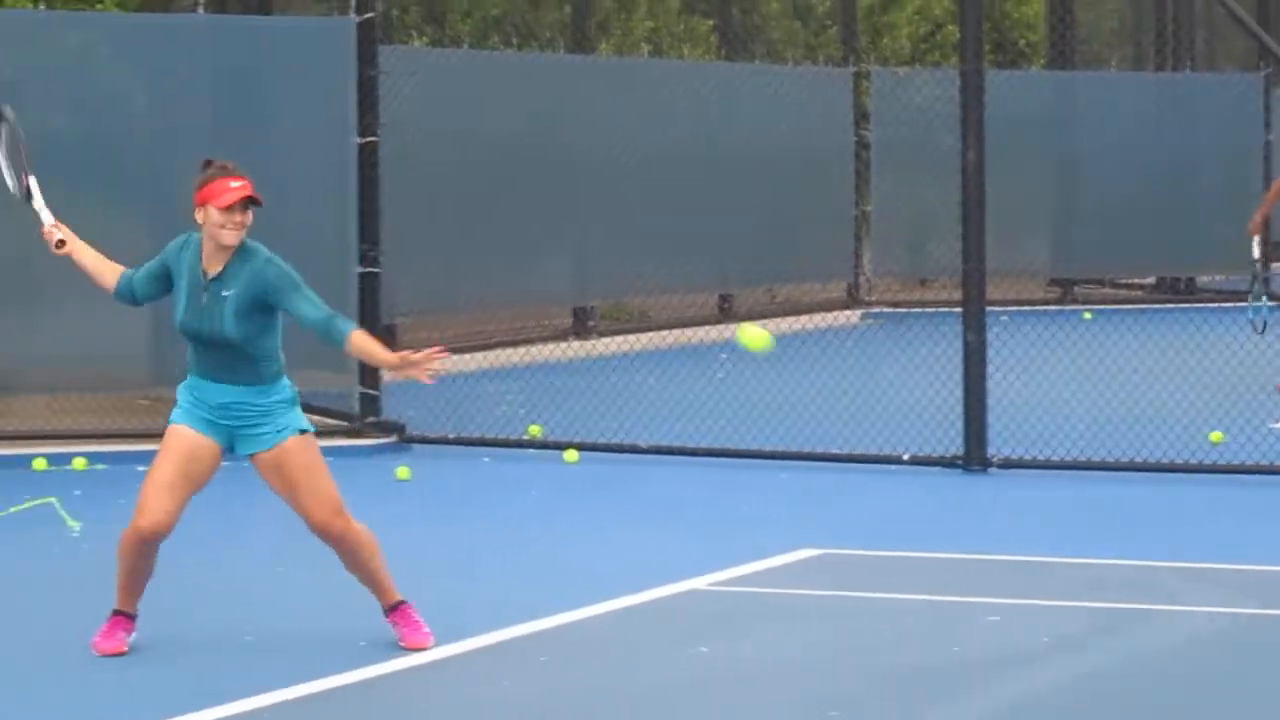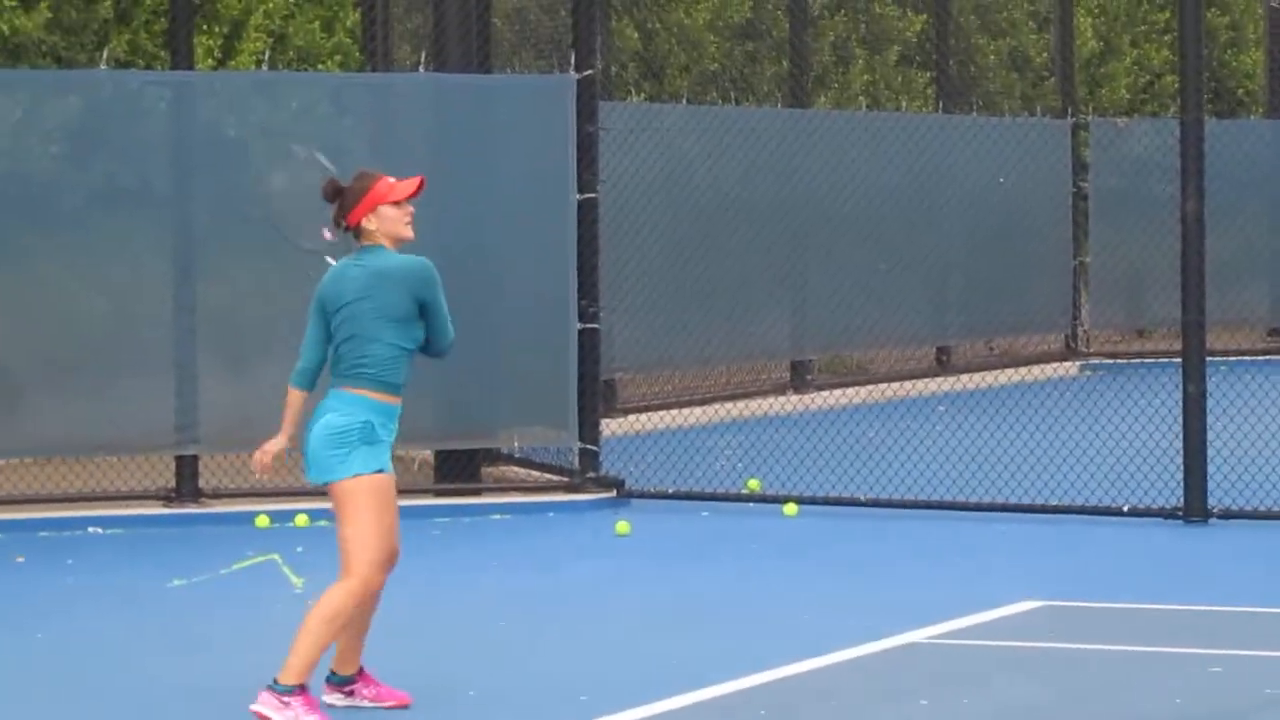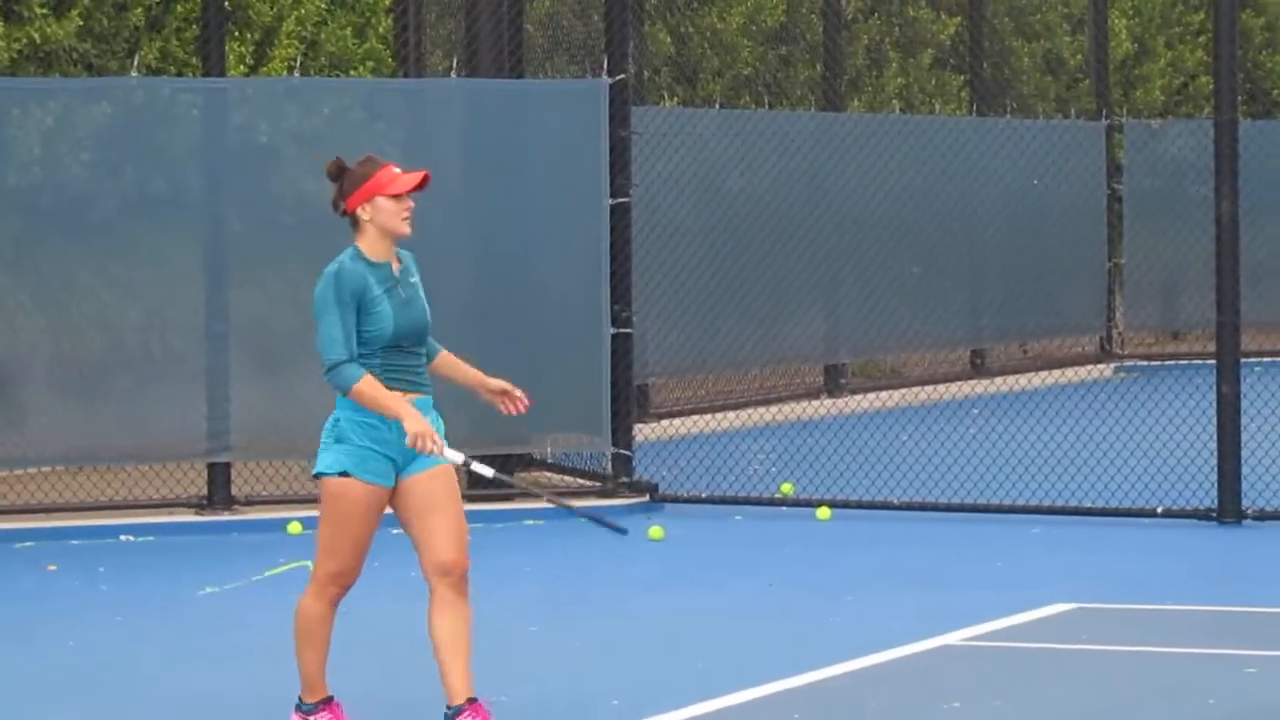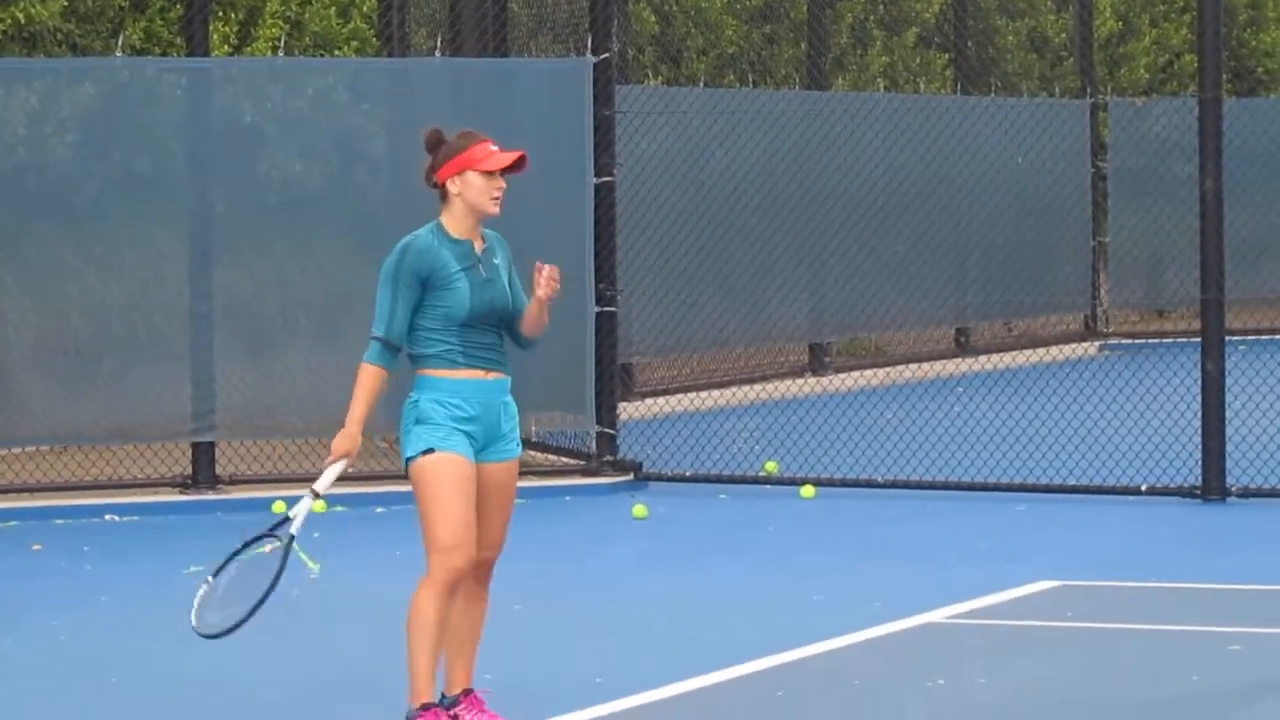
dt=0.7s
person 1, frame 1
left shoulder: (267, 271)
right shoulder: (182, 253)
left elbow: (327, 322)
right elbow: (132, 288)
left wrist: (391, 360)
right wrist: (70, 244)
left hip: (267, 406)
right hip: (202, 402)
left knee: (332, 524)
right knee: (148, 525)
left ankle: (396, 606)
right ankle: (123, 615)
person 1, frame 2
left shoulder: (332, 280)
right shoulder: (415, 270)
left elbow: (306, 367)
right elbow: (440, 345)
left wrist: (285, 436)
left hip: (342, 424)
right hip: (356, 431)
left knee: (381, 557)
right knee: (362, 575)
person 1, frame 3
left shoulder: (407, 266)
right shoulder: (341, 277)
right elbow: (340, 367)
left wrist: (485, 383)
right wrist: (402, 415)
left hip: (421, 432)
right hip: (363, 435)
left knee: (450, 571)
right knee: (333, 580)
person 1, frame 4
left shoulder: (496, 248)
right shoulder: (416, 252)
left elbow: (522, 330)
right elbow: (384, 344)
left wrist: (542, 300)
right wrist: (354, 425)
left hip: (498, 411)
right hip: (441, 411)
left knee: (480, 567)
right knee: (450, 564)
